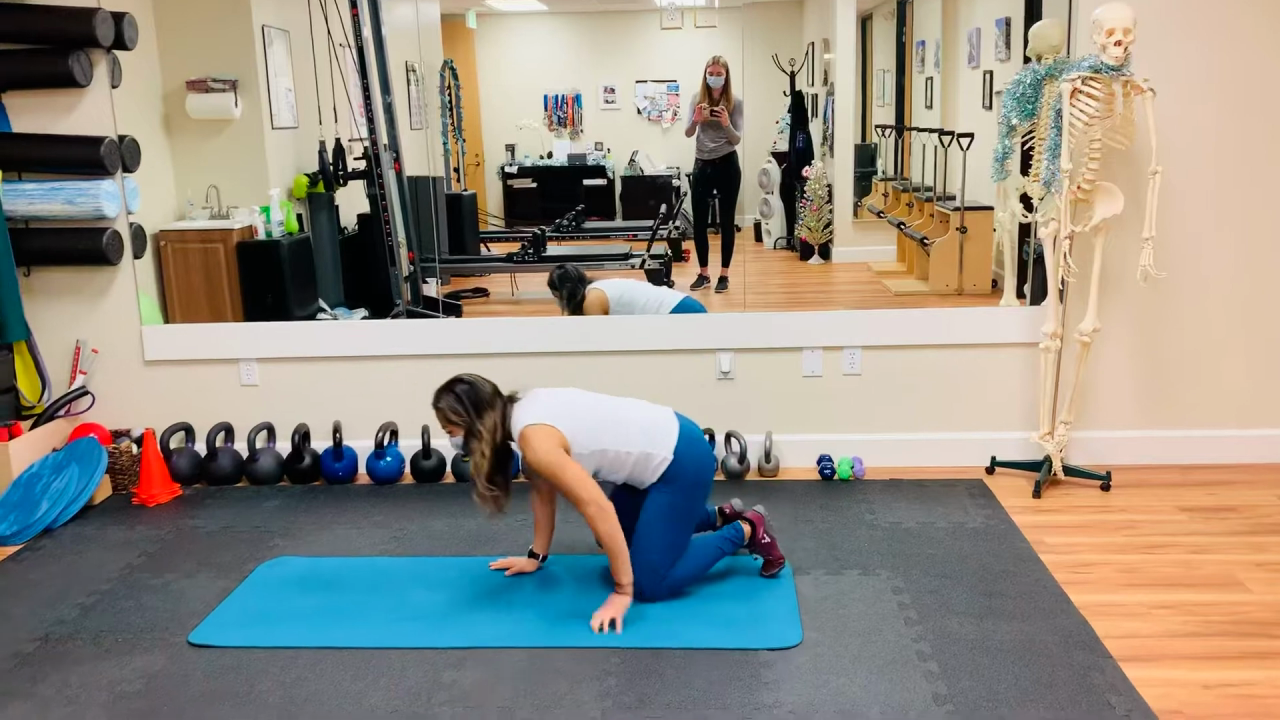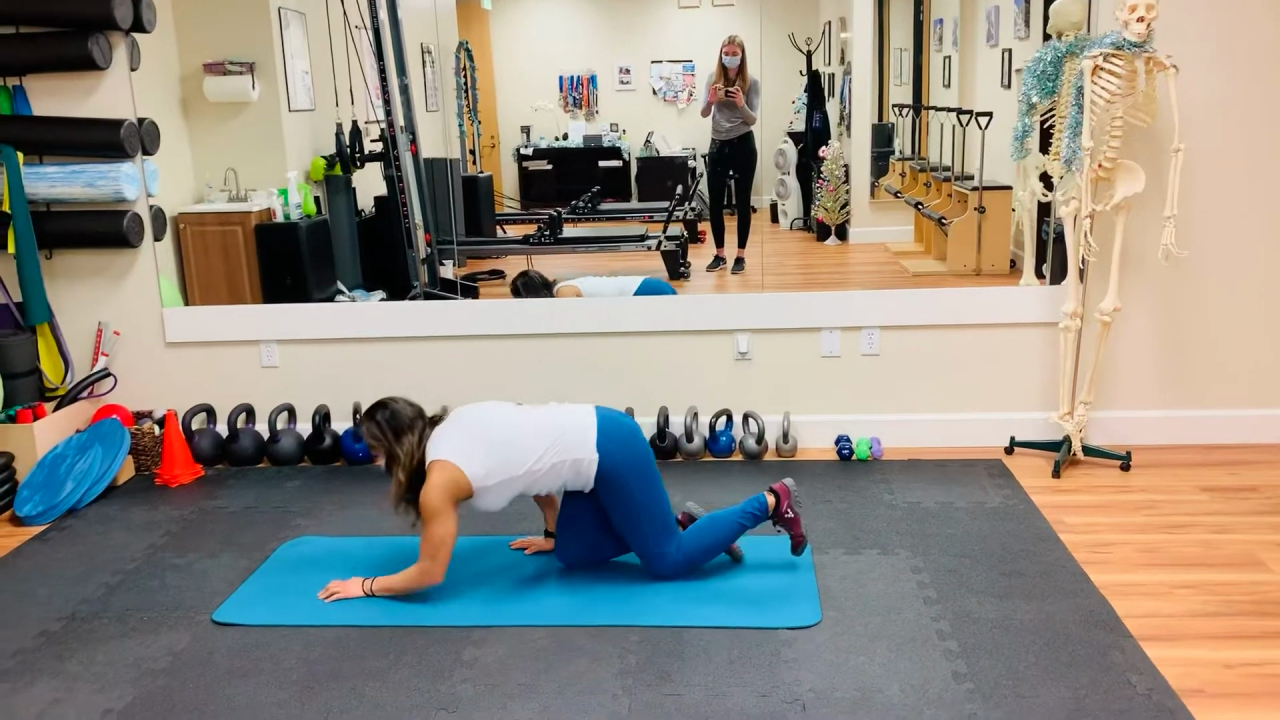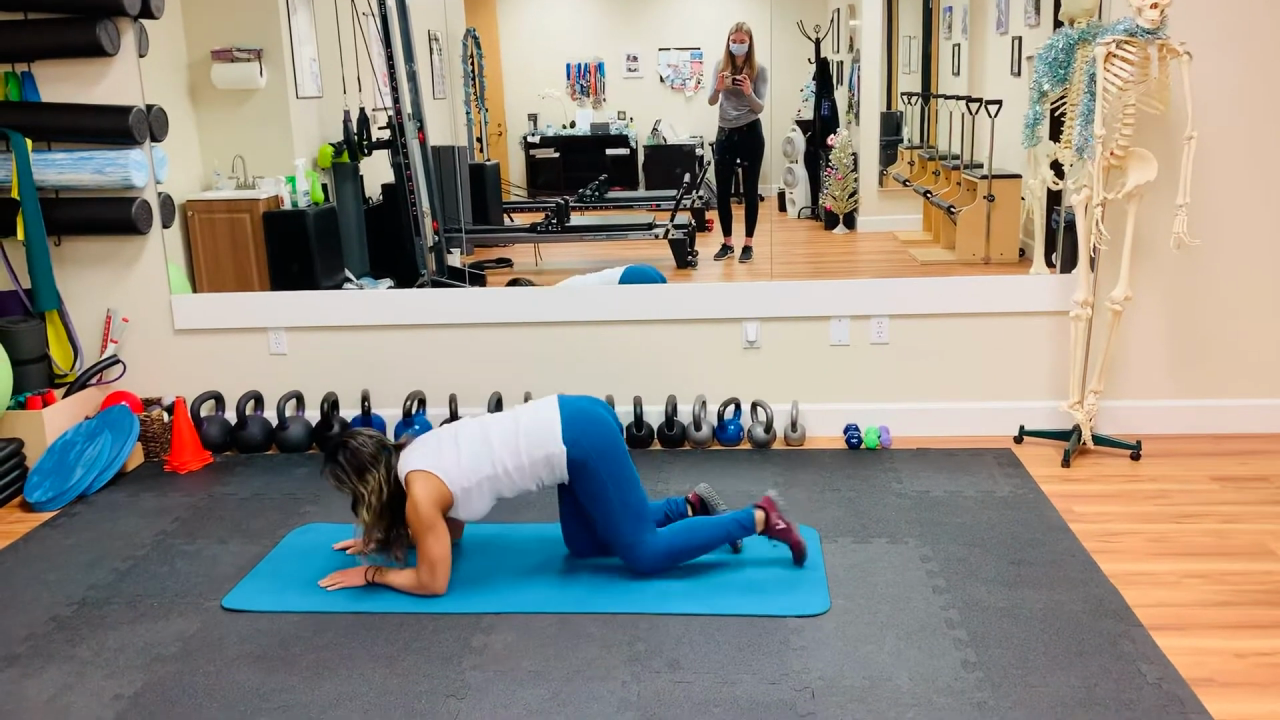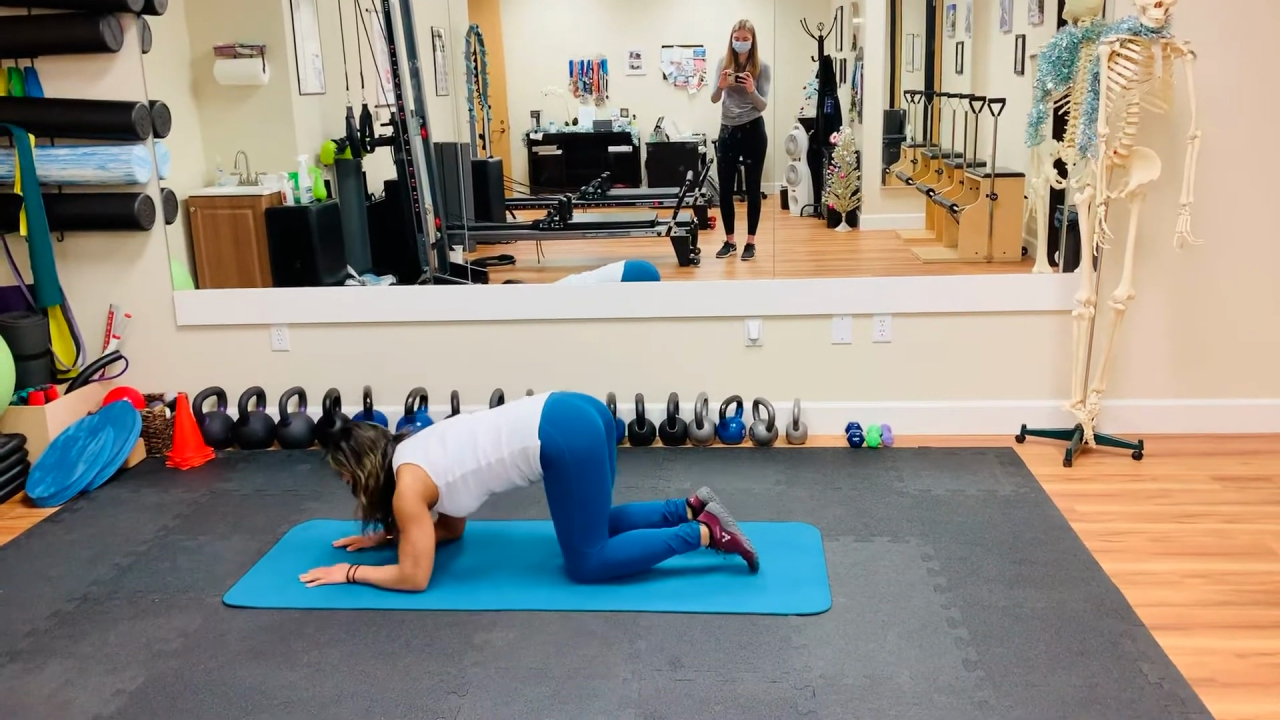
dt=0.7s
person 1, frame 1
left shoulder: (536, 441)
right shoulder: (521, 412)
left elbow: (600, 510)
right elbow: (544, 491)
left wrist: (622, 593)
right wrist: (536, 556)
left hip: (682, 460)
right hip: (663, 441)
left knee: (651, 583)
right knee: (618, 537)
left ankle: (748, 530)
right ankle: (720, 517)
person 1, frame 2
left shoulder: (439, 480)
right shoulder: (457, 423)
left elbow: (430, 573)
left wrist: (365, 586)
right wrist: (551, 533)
left hip: (613, 455)
right hip: (601, 429)
left knee: (666, 561)
right knee: (574, 555)
left ankle: (770, 502)
right ankle: (681, 521)
person 1, frame 3
left shoulder: (418, 494)
right shoulder: (416, 452)
left elbow: (433, 582)
right elbow: (448, 527)
left wrist: (370, 573)
right wrist: (379, 538)
left hip: (582, 439)
right hip: (577, 416)
left knee: (644, 552)
right knee: (583, 543)
left ankle: (757, 518)
right ankle: (692, 504)
person 1, frame 4
left shoulder: (408, 485)
right shoulder: (416, 449)
left elbow: (414, 576)
right elbow: (450, 528)
left wrist: (350, 572)
right wrist: (385, 534)
left hip: (565, 436)
right hip: (576, 412)
left knee: (588, 563)
right knee: (589, 529)
left ankle: (705, 533)
right ankle: (692, 509)
person 2, frame 1
left shoulder: (735, 102)
right shoulder: (697, 99)
left elbow: (737, 139)
right elbow: (688, 133)
left wrist: (726, 124)
right wrist: (696, 120)
left hip: (727, 165)
right hip: (702, 165)
left knee: (726, 221)
right knee: (699, 222)
left ankle: (724, 275)
right ankle: (703, 273)
person 2, frame 2
left shoulder: (751, 82)
right shoulder: (713, 78)
left elbow: (753, 120)
right elbow: (704, 114)
left wrist: (741, 104)
right wrist: (710, 100)
left hip: (743, 145)
right hip: (718, 145)
left knee: (742, 202)
right knee: (715, 203)
left ankle: (740, 256)
right ankle: (720, 255)
person 2, frame 3
left shoulder: (759, 69)
right shoulder: (720, 66)
left elbow: (760, 108)
right elbow: (711, 102)
left wrist: (748, 93)
right wrist: (718, 88)
left hip: (750, 133)
right hip: (725, 133)
left knee: (750, 191)
right knee: (722, 191)
left ankle: (748, 244)
right ankle: (727, 243)
person 2, frame 4
left shoulder: (762, 67)
right shoulder: (723, 63)
left elbow: (763, 106)
right elbow: (714, 99)
left wrist: (751, 90)
right wrist: (721, 86)
left hip: (752, 131)
right hip: (727, 130)
left knee: (752, 188)
right knee: (725, 189)
left ankle: (750, 242)
right ankle: (729, 241)
